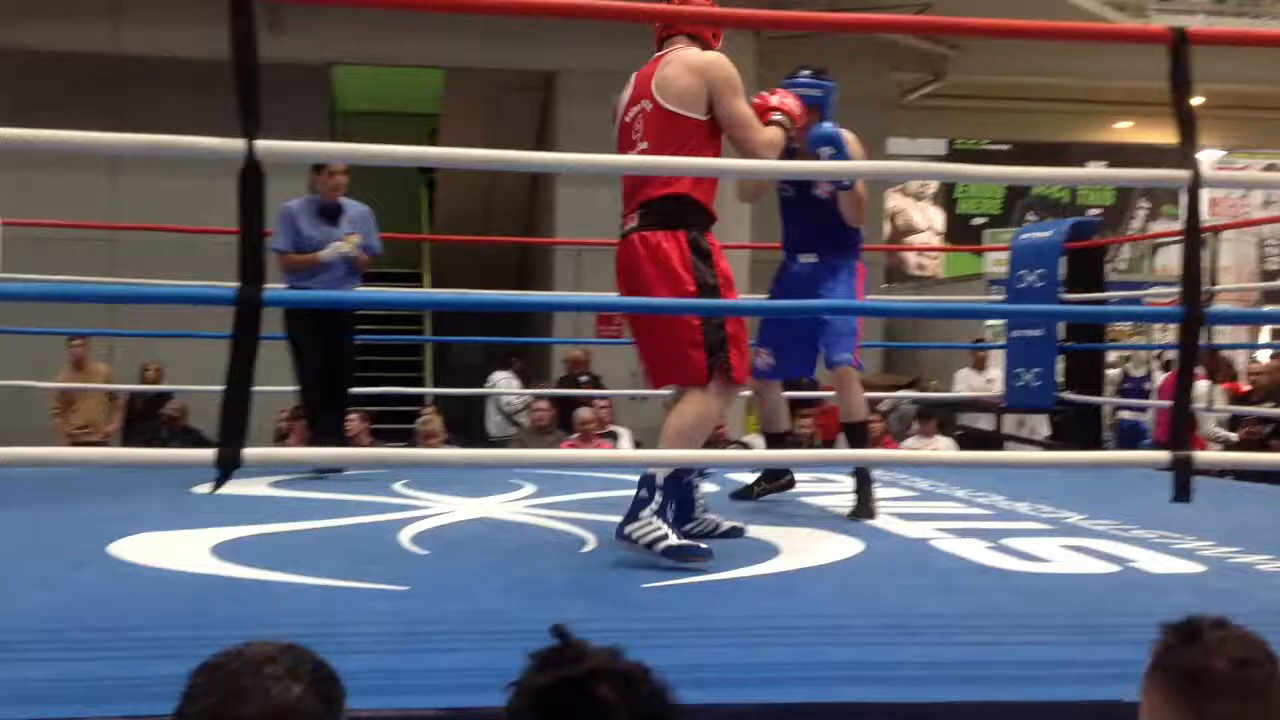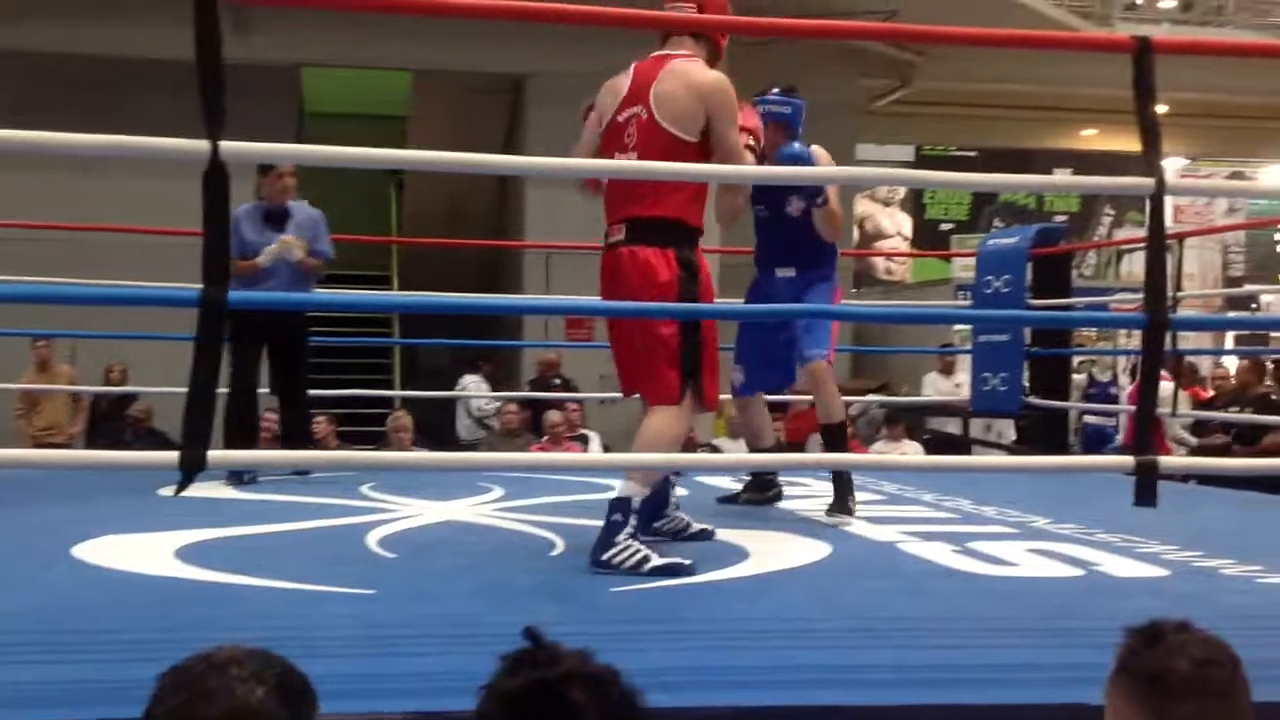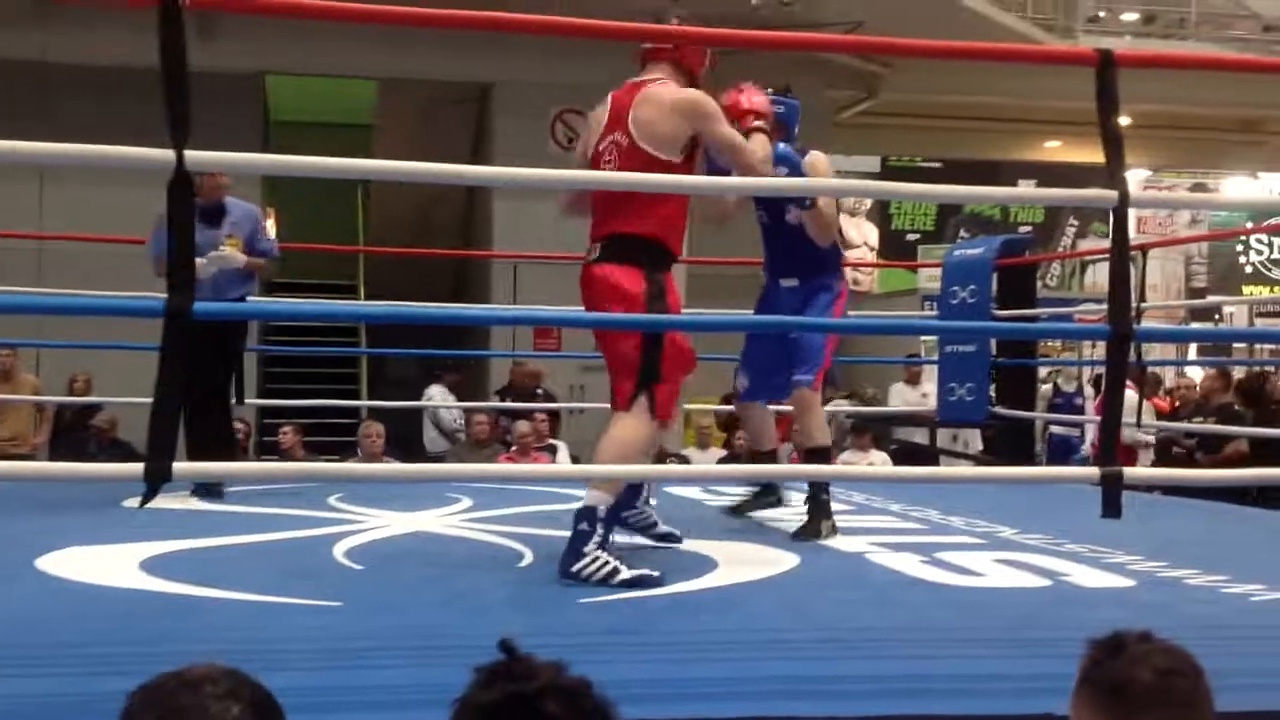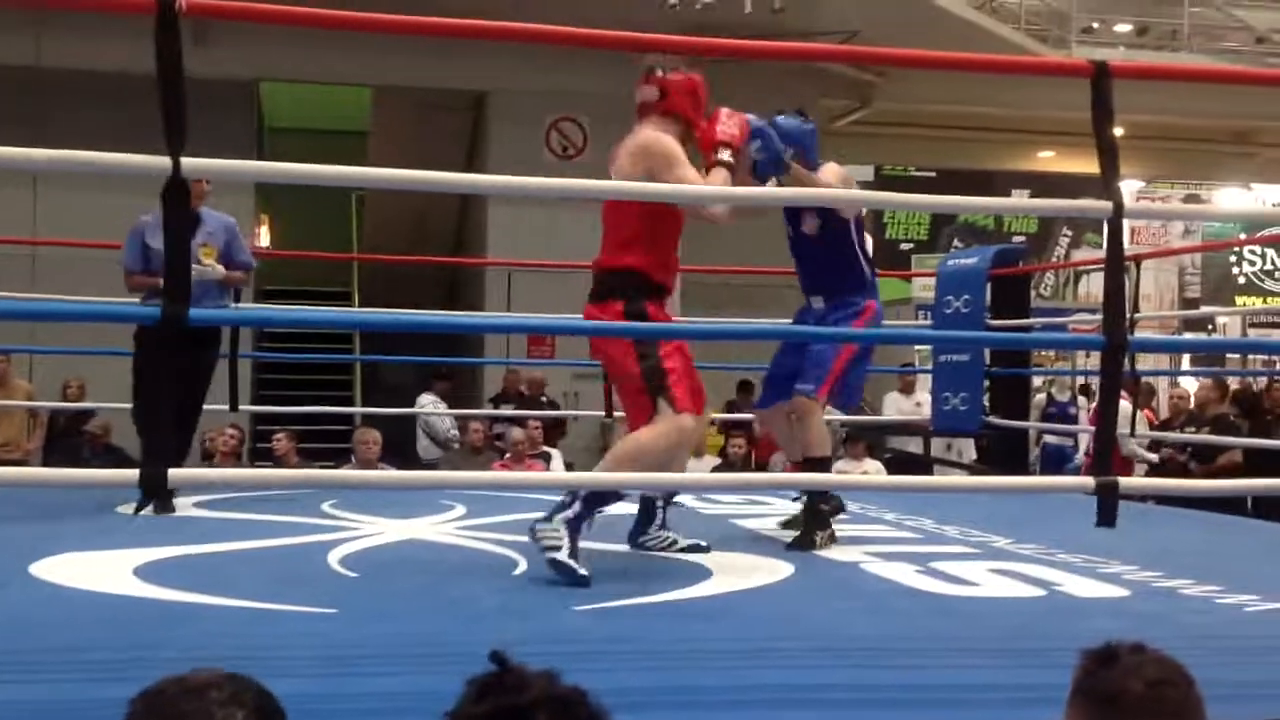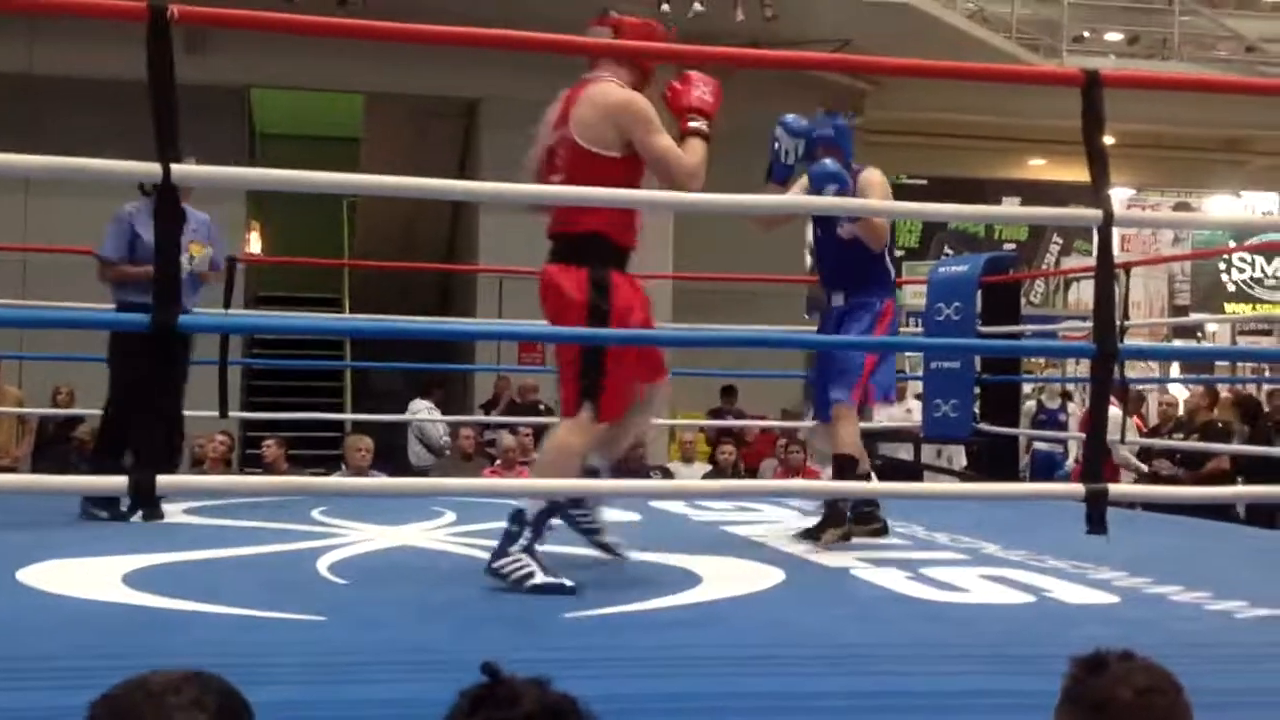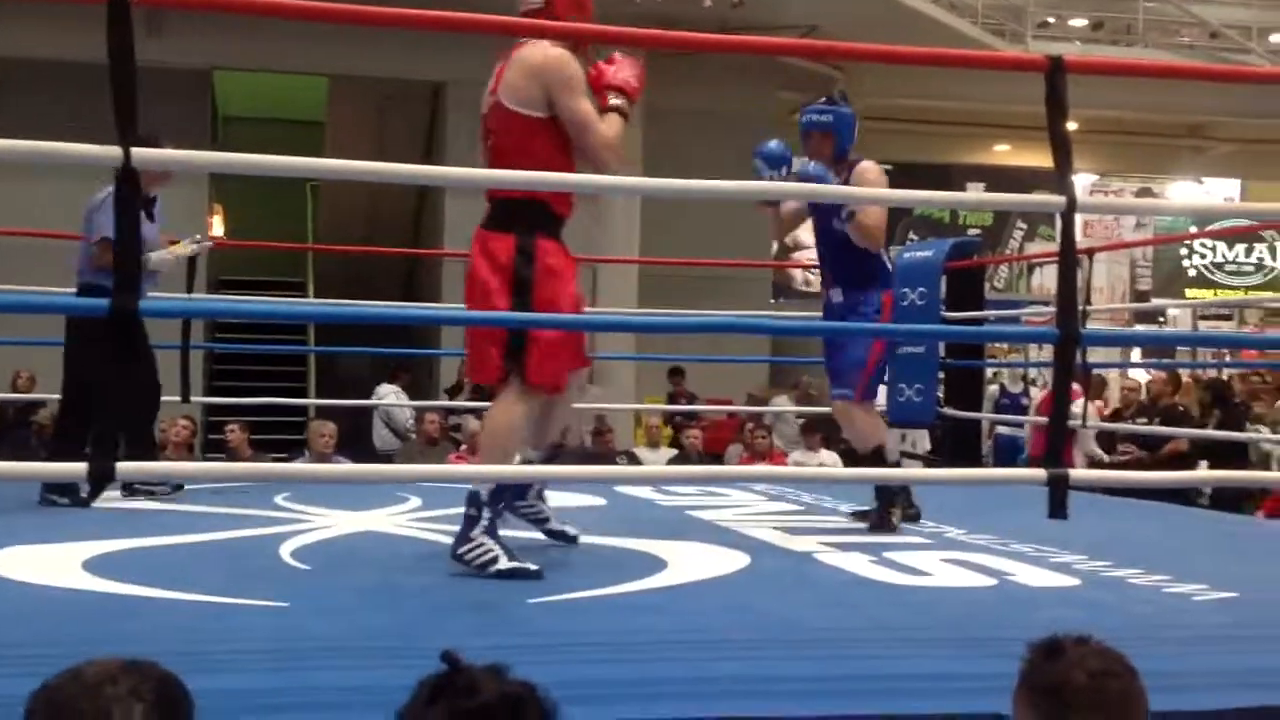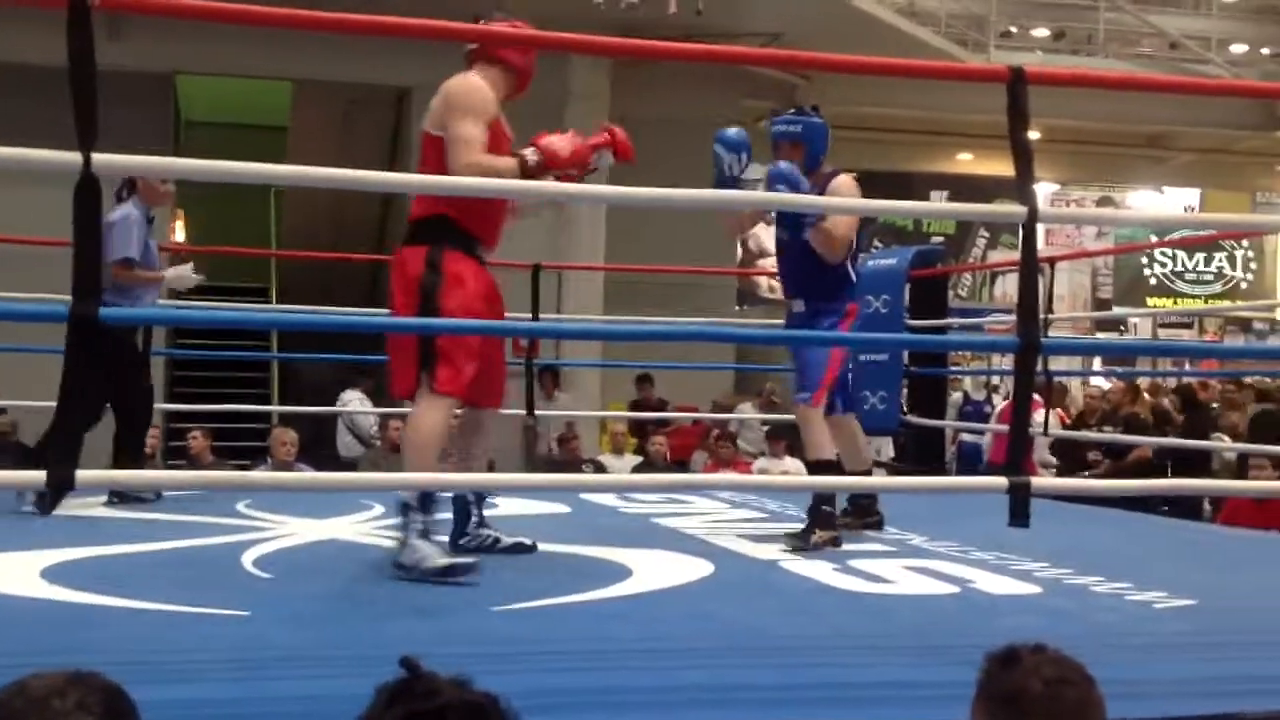
dt=0.3s
person 1, frame 1
left shoulder: (633, 89)
right shoulder: (707, 66)
right elbow: (760, 155)
right wrist: (783, 118)
left hip: (638, 242)
right hip: (678, 239)
left knee: (697, 379)
right knee: (713, 381)
left ankle: (682, 506)
right ankle: (647, 509)
person 1, frame 2
left shoulder: (619, 83)
right shoulder: (707, 82)
right elbow: (734, 188)
right wrist: (748, 138)
left hip: (621, 251)
right hip: (666, 255)
left knee: (665, 391)
right knee: (680, 397)
left ankle: (655, 507)
right ankle: (618, 533)
person 1, frame 3
left shoulder: (603, 111)
right shoulder: (684, 102)
left elbow: (571, 203)
right elbow: (756, 167)
right wrist: (754, 118)
left hip: (608, 268)
right hip: (638, 277)
left knee: (664, 387)
right knee: (642, 408)
left ankle: (629, 499)
right ankle: (584, 546)
person 1, frame 4
left shoulder: (639, 149)
right shoulder: (653, 145)
right elbow: (714, 207)
right wrist: (727, 151)
left hip: (636, 306)
right hip: (627, 308)
left knee: (673, 420)
right knee: (677, 424)
left ankle: (652, 522)
right ankle: (565, 516)
person 1, frame 5
left shoulder: (565, 103)
right shoulder: (624, 102)
right elbow: (687, 181)
right wrist: (697, 119)
left hip: (576, 267)
right hip: (592, 275)
left knee: (646, 385)
right knee: (587, 413)
left ankle: (582, 498)
right ankle: (516, 543)
person 1, frame 6
left shoulder: (510, 67)
right shoulder: (554, 61)
right elbow: (605, 157)
right wrist: (619, 97)
left hip: (520, 236)
right hip: (526, 240)
left knee: (565, 372)
right knee: (523, 384)
left ankle: (525, 488)
right ankle: (476, 527)
person 1, frame 7
left shoulder: (485, 109)
right shoulder: (465, 89)
left elbow: (505, 190)
right elbow: (465, 174)
left wrist: (582, 157)
right wrist: (539, 157)
left hip: (467, 263)
right hip: (439, 261)
left knee: (482, 396)
right knee: (440, 391)
right ankle: (413, 528)
person 2, frame 1
left shoulder: (843, 142)
right shoulder: (779, 145)
left elbow: (857, 218)
right elbow: (748, 194)
left wrist: (843, 174)
left hip: (837, 268)
right hip: (794, 269)
left knee: (843, 369)
right knee: (764, 375)
left ankle: (864, 481)
right ankle: (778, 469)
person 2, frame 2
left shoulder: (816, 158)
left elbow: (832, 233)
left wrist: (816, 190)
left hip: (814, 281)
right hip: (768, 285)
left knee: (817, 367)
right knee: (745, 389)
left ankle: (842, 482)
right ankle: (765, 481)
person 2, frame 3
left shoulder: (814, 163)
left elbow: (826, 234)
left wrist: (806, 191)
right wrist: (715, 169)
left hip: (821, 289)
right hip: (779, 291)
left knee: (803, 391)
right knee: (750, 394)
left ankle: (821, 509)
right ankle: (768, 484)
person 2, frame 4
left shoulder: (830, 174)
right shoulder: (780, 183)
left elbow: (820, 192)
left wrist: (781, 162)
right wrist: (759, 166)
left hip: (853, 308)
right hip: (816, 309)
left knee: (806, 401)
right knee: (770, 409)
left ankle: (820, 518)
right ankle: (821, 497)
person 2, frame 5
left shoulder: (869, 180)
right shoulder: (809, 182)
left elbow: (880, 238)
right elbow: (767, 219)
left wrist: (849, 199)
right wrist: (781, 169)
left hip: (872, 309)
right hip: (837, 310)
left knee: (843, 408)
right knee: (828, 418)
left ankle: (836, 512)
right ankle: (867, 513)
person 2, frame 6
left shoulder: (865, 173)
right shoulder: (817, 176)
left elbow: (873, 239)
right elbow: (779, 230)
left wrist: (839, 205)
left hip: (871, 301)
right hip: (839, 301)
left knee: (847, 404)
right knee: (853, 405)
left ankle: (889, 495)
right ankle: (898, 498)
person 2, frame 7
left shoulder: (840, 186)
right shoulder: (781, 184)
left elbow: (836, 250)
right elbow: (734, 224)
left wrist: (805, 207)
right wrist: (728, 177)
left hip: (836, 312)
right hip: (803, 313)
left knee: (810, 407)
right knee: (837, 411)
left ankle: (824, 518)
right ankle: (865, 506)
person 3, frame 1
left shoulder: (360, 213)
right shoulder: (293, 211)
left elbow: (366, 264)
right elbow: (286, 262)
left wrist: (354, 254)
right wrist: (324, 255)
left hip: (340, 304)
right hip: (303, 304)
left knee: (338, 379)
right knee: (311, 378)
left ankle: (333, 448)
right ankle: (318, 444)
person 3, frame 2
left shoulder: (311, 217)
right shoulder: (242, 217)
left elbow: (318, 268)
right elbow: (234, 268)
left wrist: (298, 257)
right wrist: (263, 260)
left hip: (291, 313)
right hip: (248, 312)
left knee: (292, 387)
right knee: (242, 387)
left ankle: (298, 454)
person 3, frame 3
left shoulder: (248, 214)
left elbow: (265, 265)
right elbow: (161, 267)
left wrist: (240, 261)
right wrist: (193, 268)
left knee: (216, 392)
right knee: (193, 394)
person 3, frame 4
left shoulder: (224, 225)
right shoulder: (146, 226)
left elbow: (243, 278)
right elbow: (132, 281)
left wrist: (218, 273)
right wrist: (165, 282)
left hip: (203, 328)
right hip: (158, 326)
left knee: (185, 407)
right knee: (151, 406)
left ankle: (161, 486)
right ankle: (159, 483)
person 3, frame 5
left shoulder: (201, 221)
right shoulder: (131, 216)
left elbow: (211, 274)
right elbow: (107, 271)
left wrist: (202, 267)
right wrist: (160, 270)
left hip: (176, 325)
left knee: (166, 412)
right knee: (124, 409)
left ankle: (146, 495)
right ankle: (98, 496)
person 3, frame 6
left shoulder: (151, 205)
right shoulder: (114, 198)
right elbow: (104, 256)
left wrist: (178, 253)
right wrist: (150, 260)
left knee: (144, 389)
right knee: (85, 395)
right ankle: (58, 483)
person 3, frame 7
left shoulder: (141, 220)
right shoulder: (128, 218)
right elbow: (118, 272)
left wrist: (170, 276)
right wrist: (164, 278)
left hip: (122, 324)
right hip: (111, 323)
left knee: (137, 403)
right knee: (84, 408)
